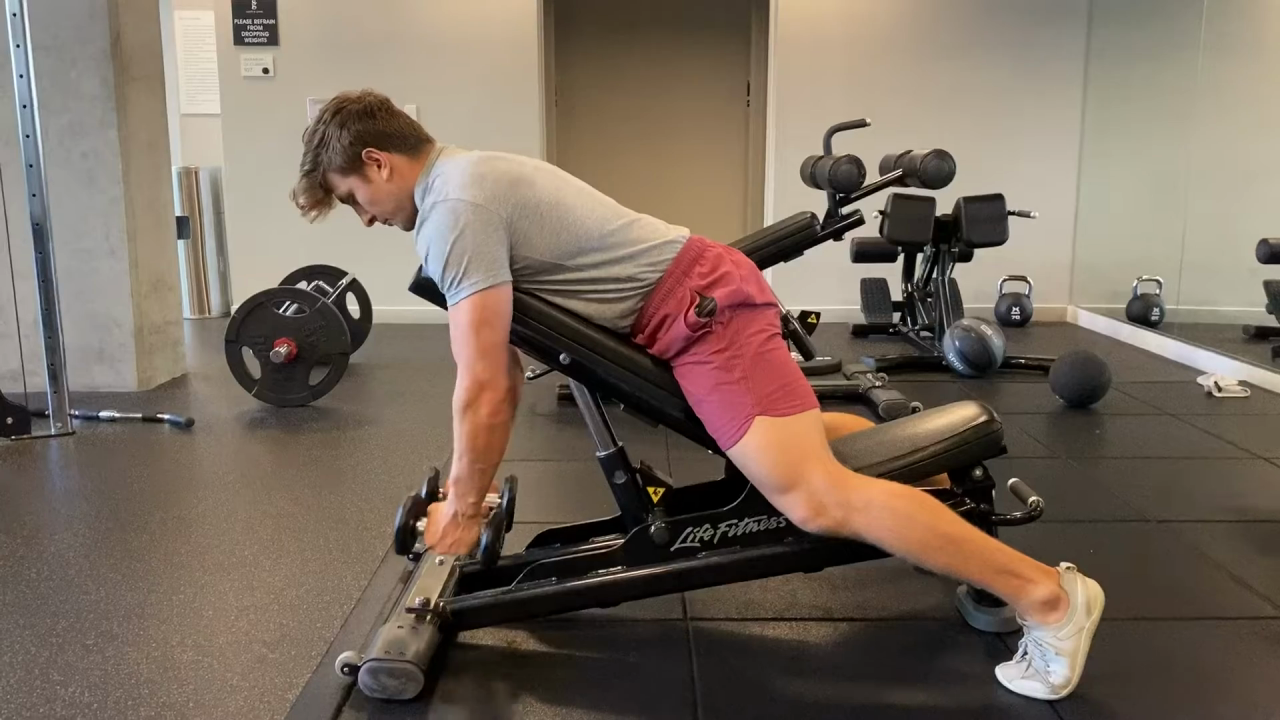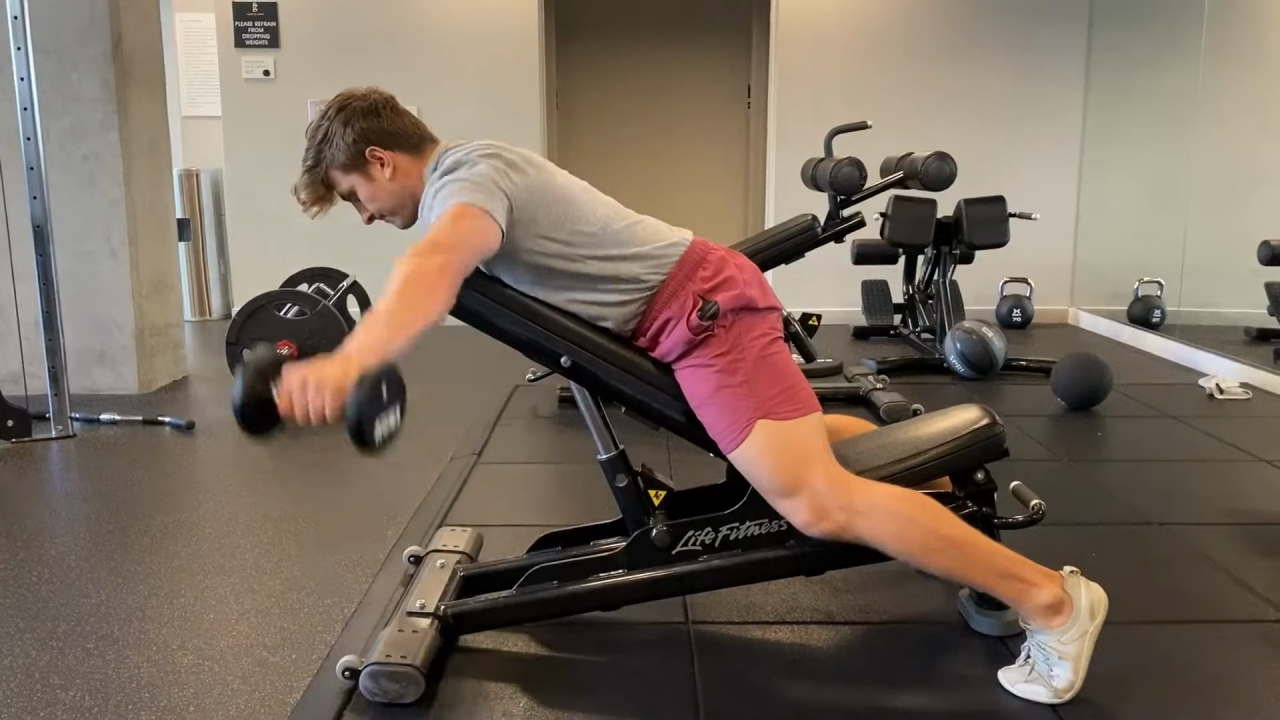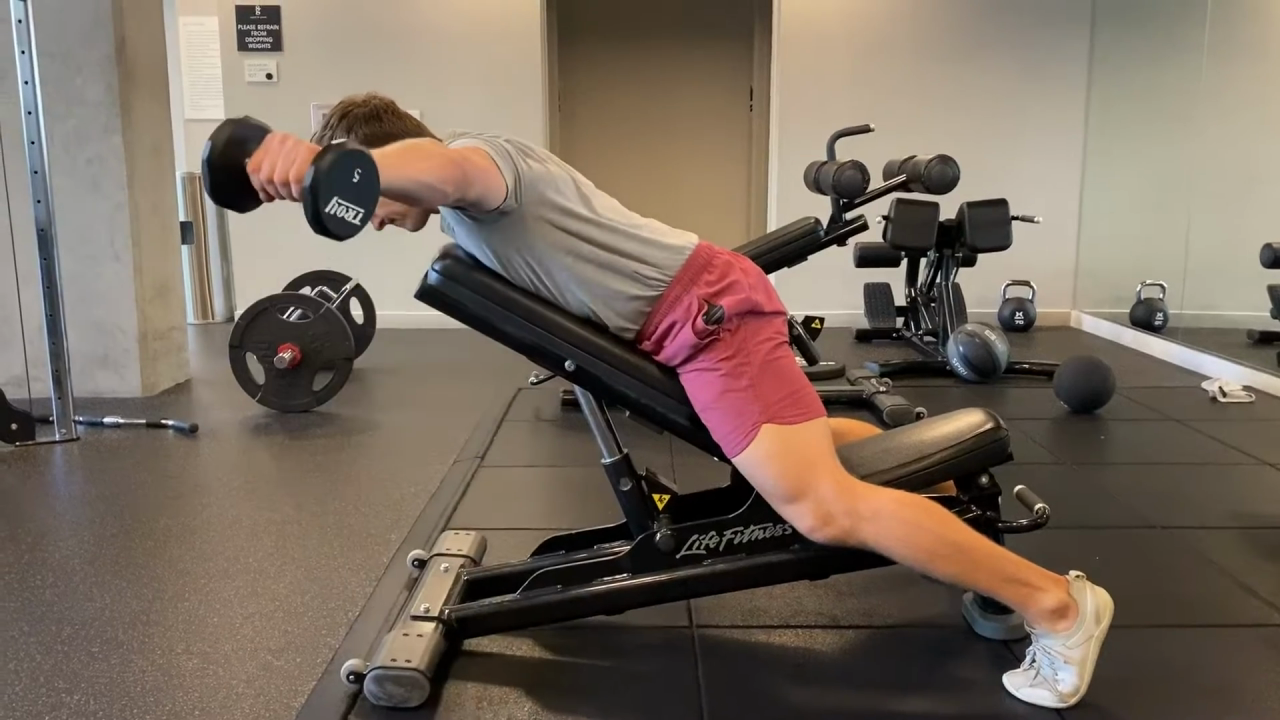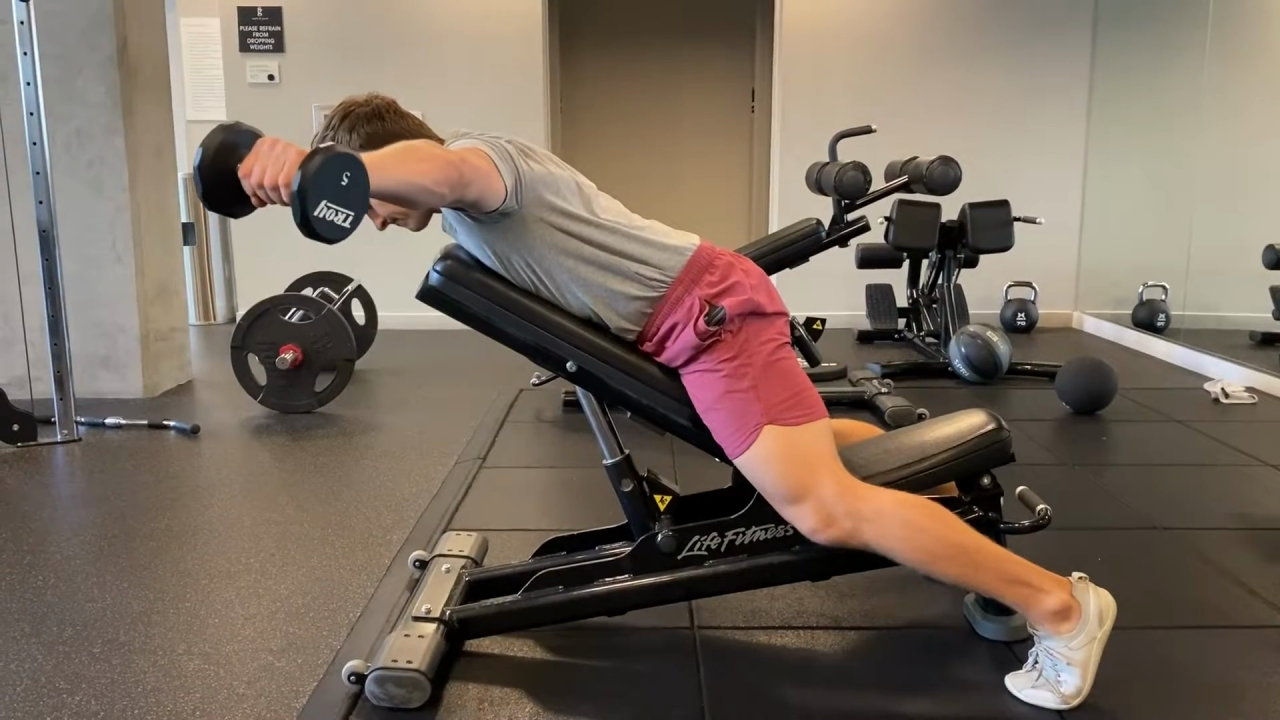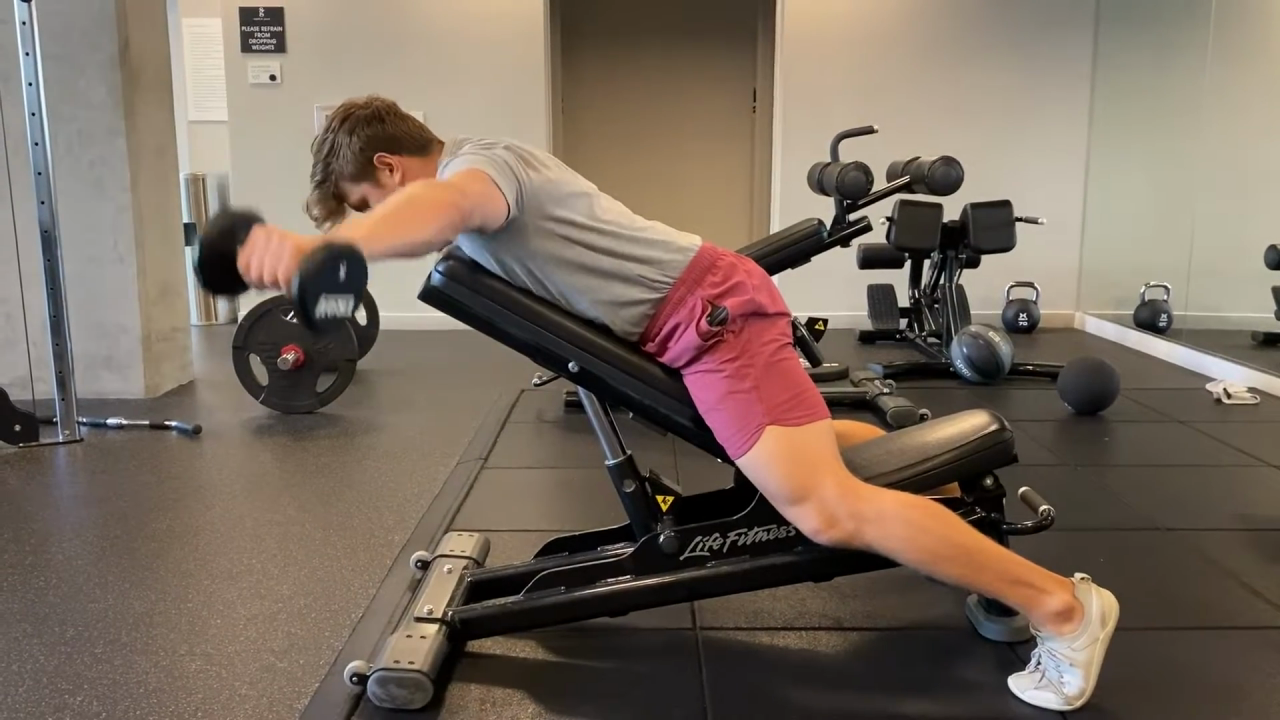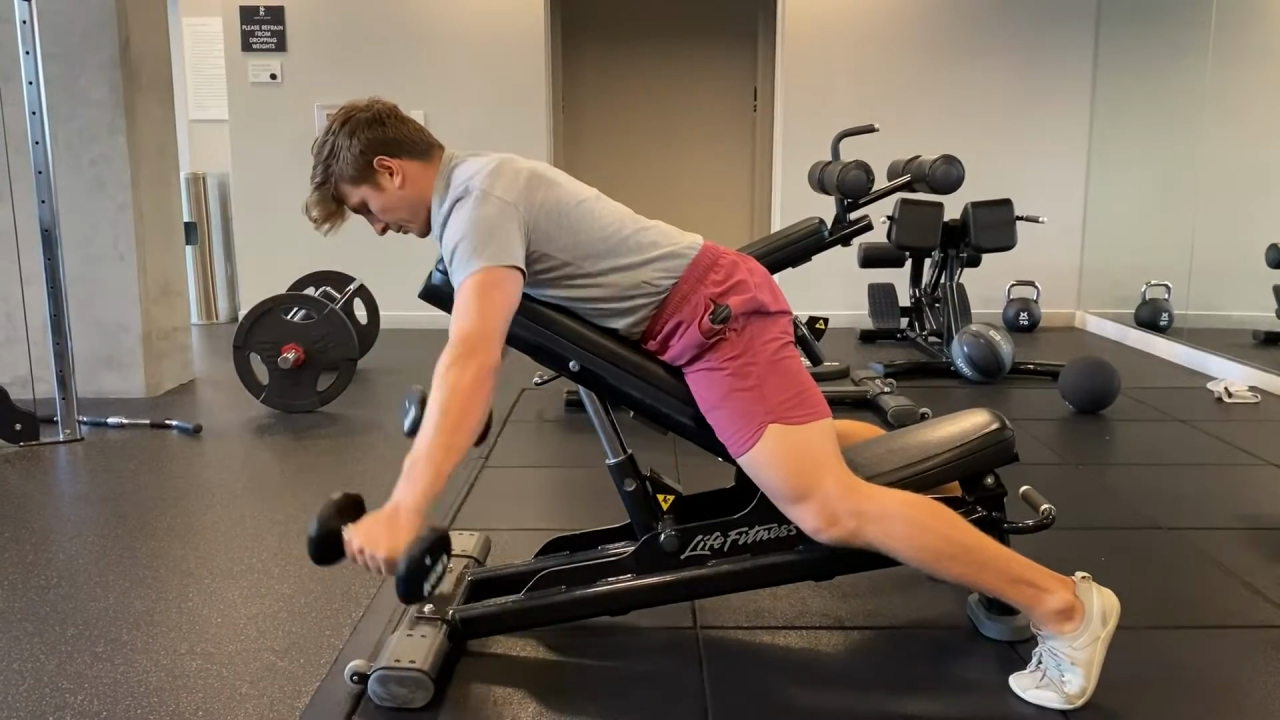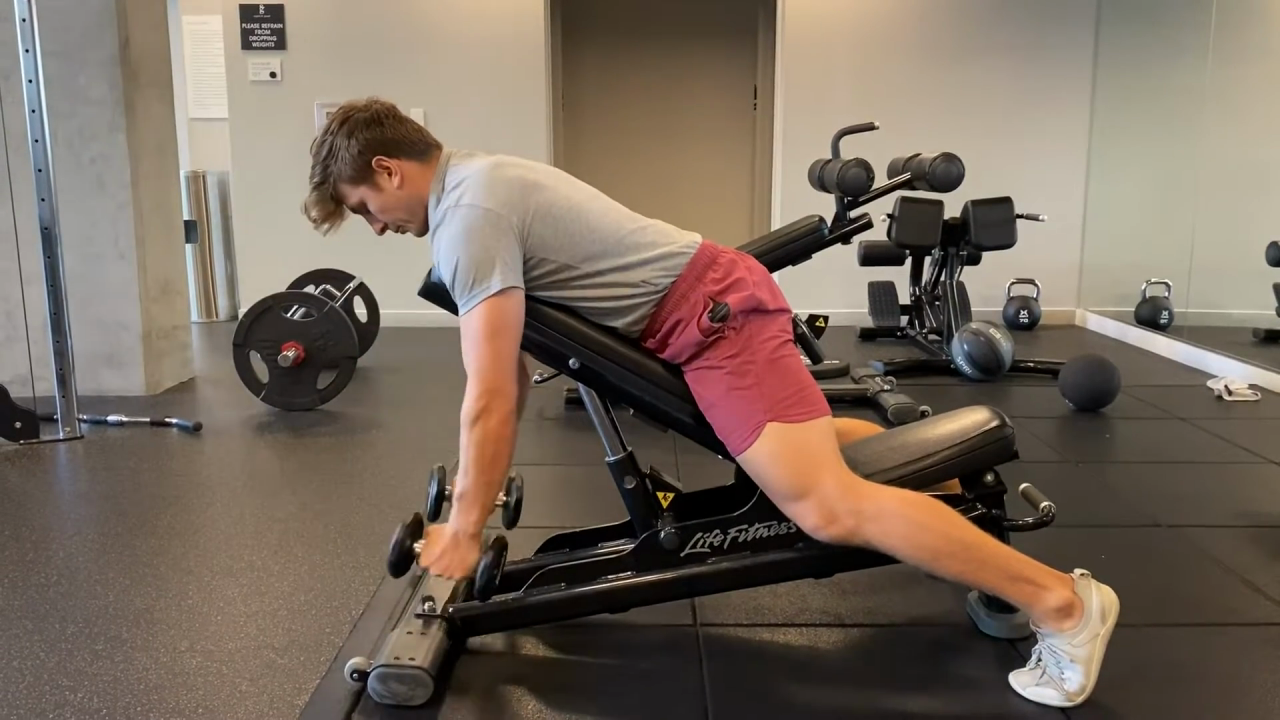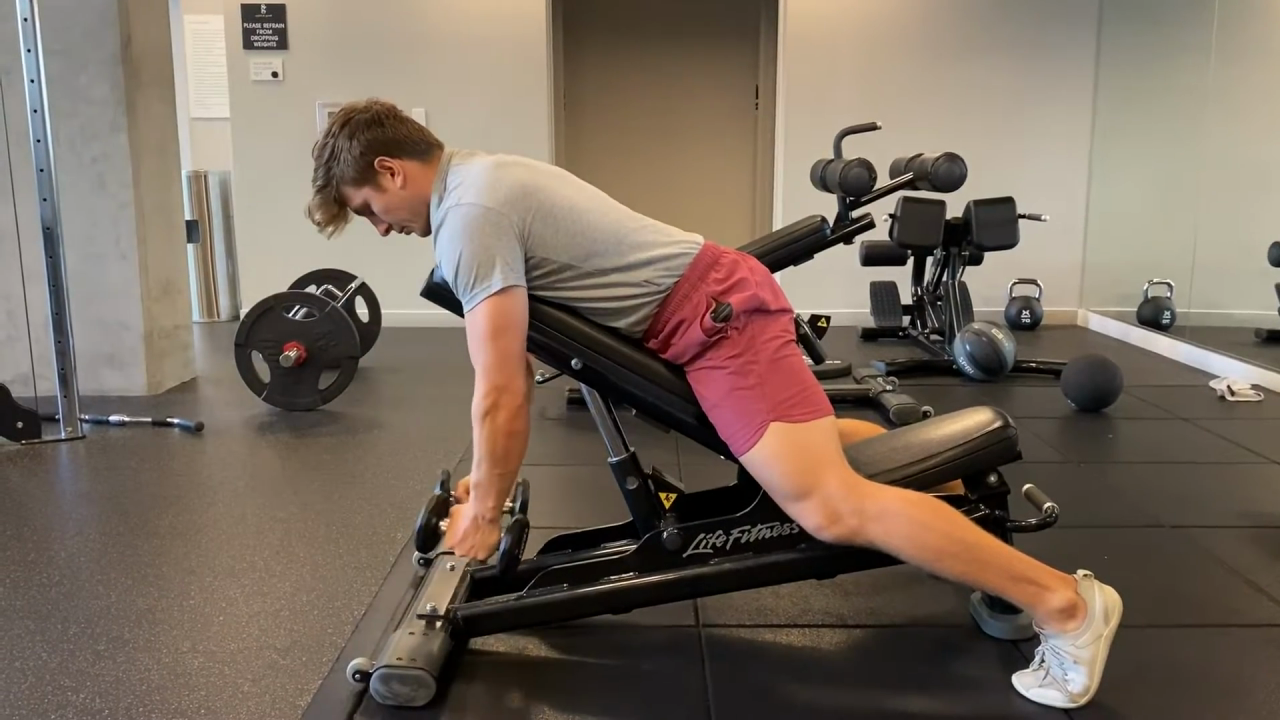
dt=0.5s
person 1, frame 1
left shoulder: (454, 211)
right shoulder: (471, 175)
left elbow: (482, 386)
right elbow: (503, 354)
left wrist: (461, 508)
right wrist: (480, 470)
left hip: (701, 307)
right hip: (699, 293)
left knee: (816, 500)
right knee: (796, 435)
left ankle: (1048, 595)
person 1, frame 2
left shoulder: (461, 178)
right shoulder: (468, 171)
left elbow: (435, 269)
right elbow: (450, 268)
left wrist: (347, 365)
left hip: (701, 308)
right hip: (695, 299)
left knee: (818, 504)
right knee: (801, 437)
left ankle: (1051, 598)
person 1, frame 3
left shoulder: (474, 155)
right shoulder: (471, 173)
left elbow: (433, 162)
left wrist: (326, 167)
left hip: (705, 311)
right hip: (695, 306)
left knee: (822, 508)
right knee: (802, 438)
left ankle: (1057, 603)
person 1, frame 4
left shoulder: (476, 154)
right shoulder: (476, 173)
left elbow: (434, 167)
left hip: (706, 311)
right hip: (696, 308)
left knee: (824, 509)
right knee: (808, 442)
left ankle: (1059, 603)
person 1, frame 5
left shoulder: (472, 167)
right shoulder: (479, 172)
left elbow: (434, 209)
left wrist: (316, 245)
left hip: (709, 312)
right hip: (700, 308)
left knee: (826, 511)
right knee: (805, 442)
left ankle: (1061, 605)
person 1, frame 6
left shoulder: (475, 204)
right shoulder: (479, 180)
left elbow: (470, 359)
right elbow: (483, 337)
left wrist: (402, 514)
right wrist: (453, 410)
left hip: (712, 313)
right hip: (706, 302)
left knee: (828, 509)
right knee: (809, 441)
left ankle: (1062, 605)
person 1, frame 7
left shoulder: (467, 219)
right shoulder: (478, 179)
left elbow: (491, 398)
right elbow: (511, 365)
left wrist: (466, 529)
right wrist: (482, 474)
left hip: (712, 313)
right hip: (711, 297)
left knee: (827, 507)
right knee: (807, 440)
left ankle: (1062, 601)
person 1, frame 8
left shoulder: (469, 218)
right shoulder: (482, 180)
left elbow: (502, 392)
right elbow: (516, 364)
left wrist: (487, 512)
right wrist: (490, 473)
left hip: (713, 313)
right hip: (710, 296)
left knee: (830, 507)
right knee: (811, 439)
left ankle: (1064, 602)
